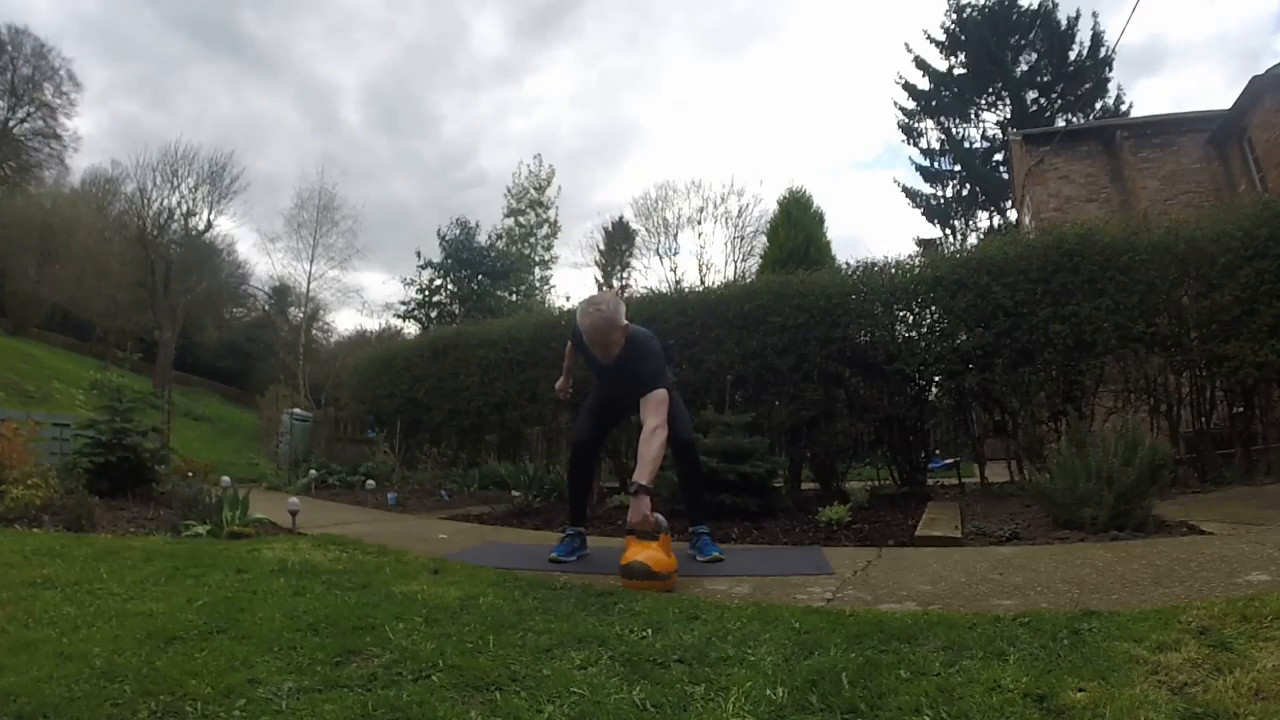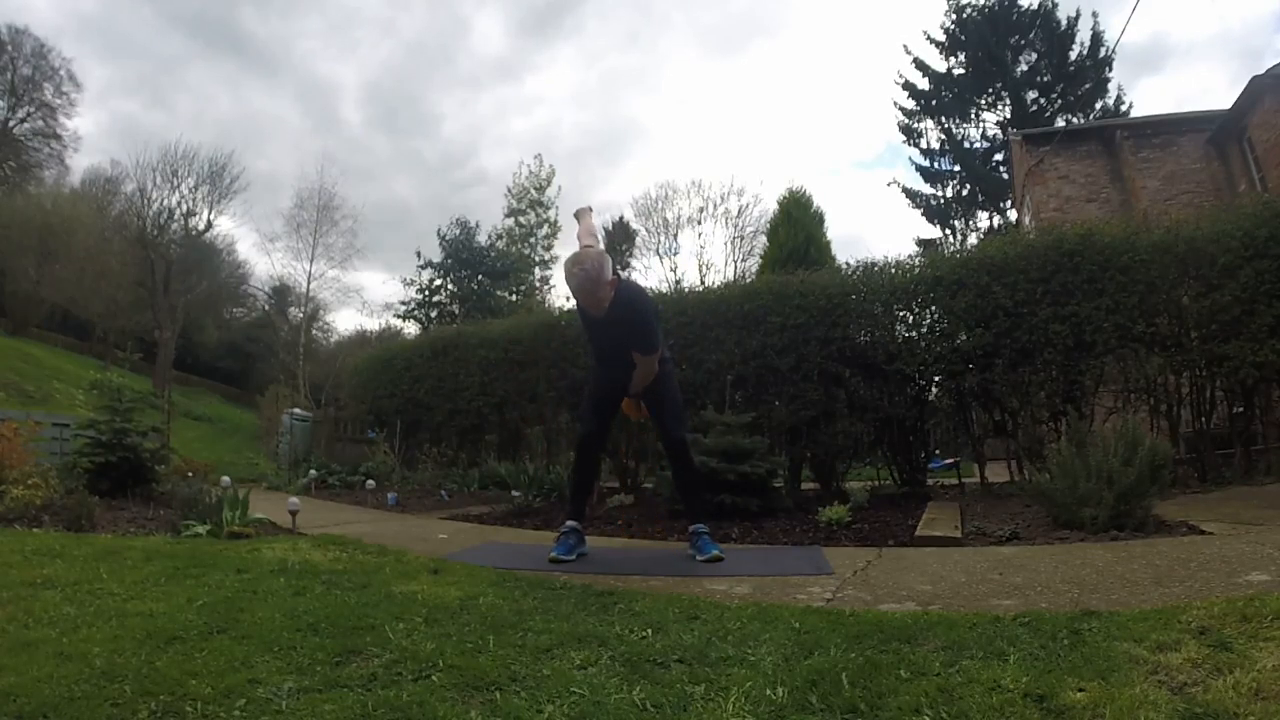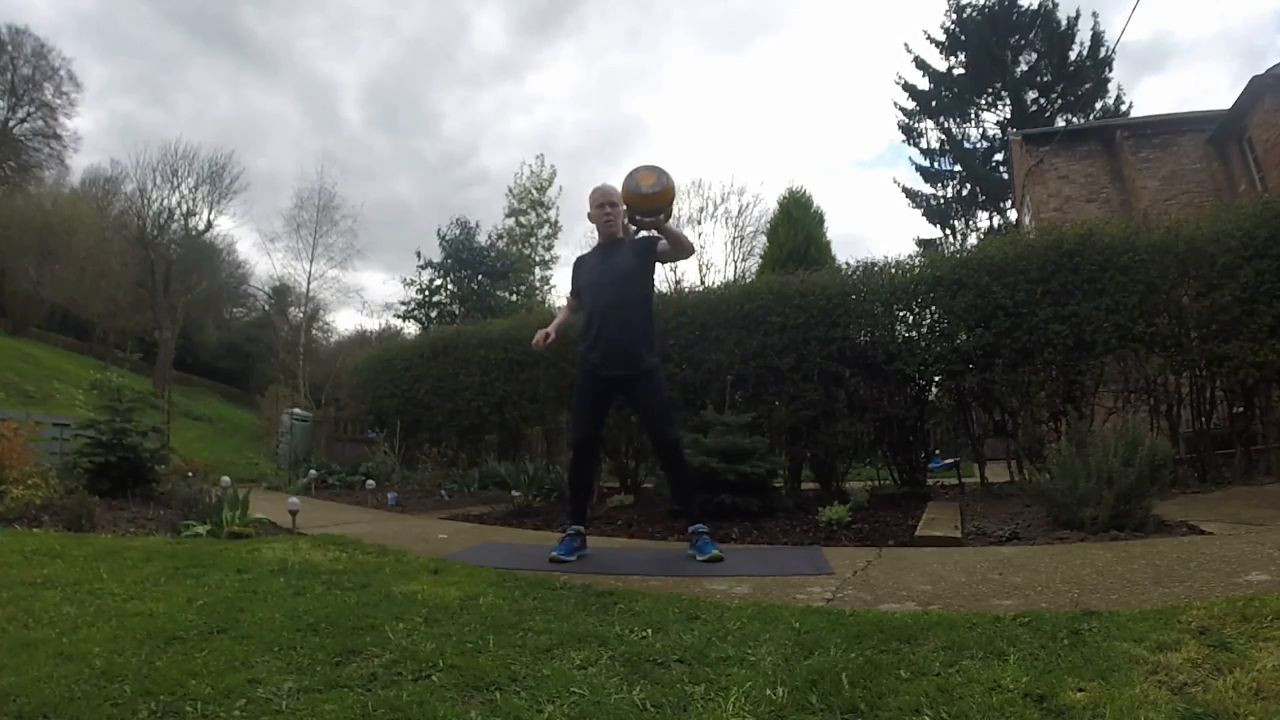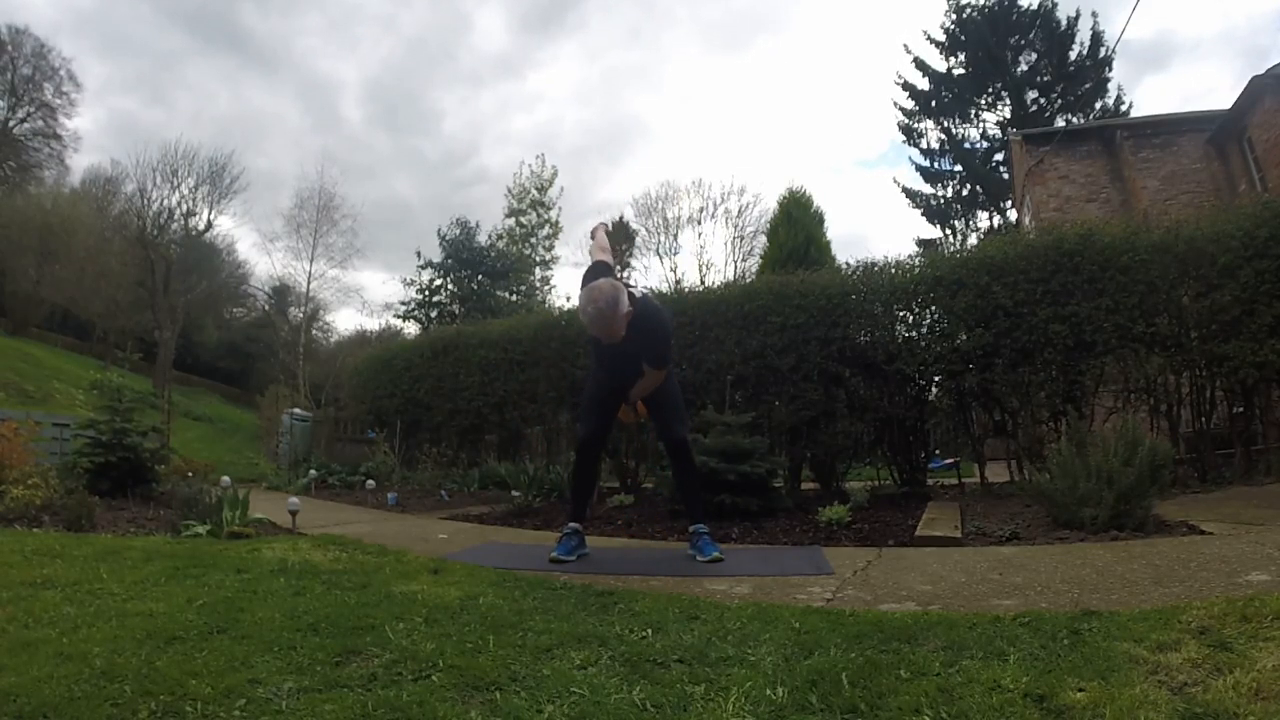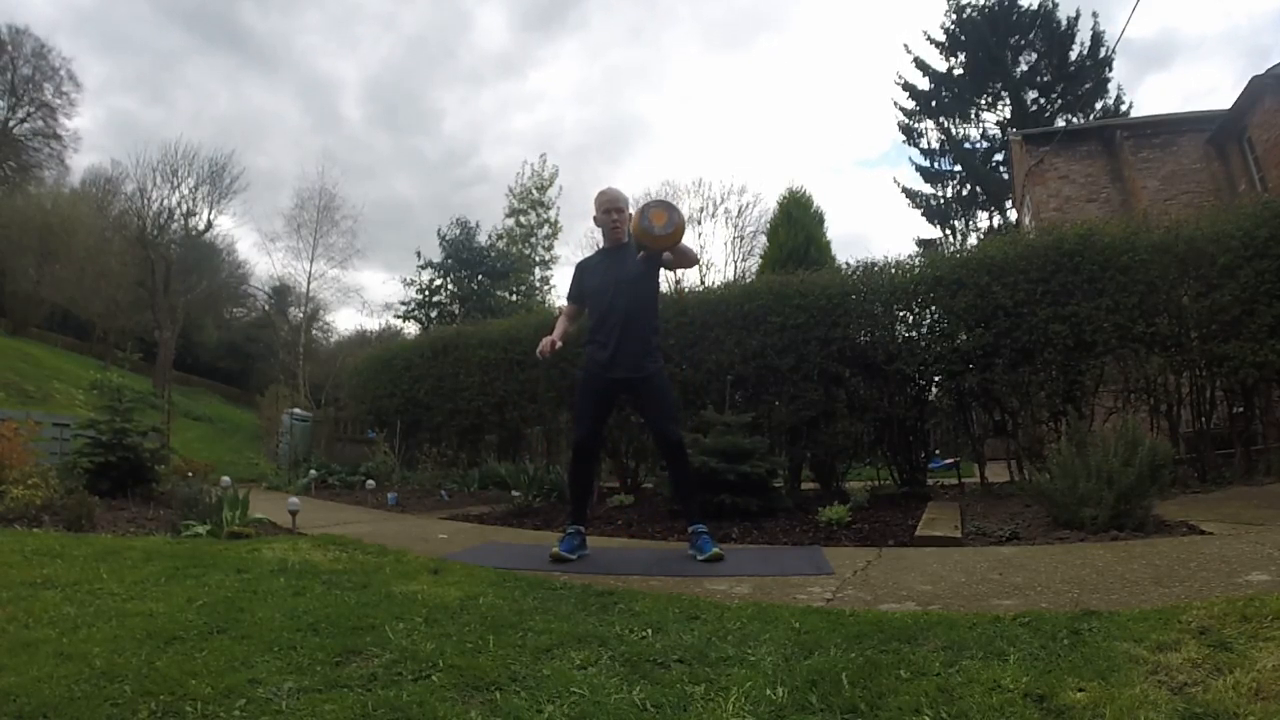
dt=1s
person 1, frame 1
left shoulder: (646, 349)
right shoulder: (582, 335)
left elbow: (655, 426)
left wrist: (640, 491)
right wrist: (565, 378)
left hip: (653, 393)
right hip: (608, 392)
left knee: (684, 442)
right knee: (582, 444)
left ankle: (699, 532)
right ankle: (575, 533)
person 1, frame 2
left shoulder: (638, 305)
right shoulder: (585, 280)
left elbow: (647, 368)
right elbow: (589, 243)
left wrist: (631, 393)
left hip: (650, 371)
right hip: (606, 371)
left knee: (676, 442)
right knee: (587, 441)
left ankle: (698, 531)
right ankle: (573, 530)
person 1, frame 3
left shoulder: (642, 247)
right shoulder: (583, 263)
left elbow: (685, 250)
right elbow: (573, 306)
left wrist: (661, 225)
right wrist: (552, 328)
left hip: (640, 366)
right hip: (594, 368)
left knee: (667, 444)
right knee: (583, 447)
left ankle: (697, 530)
right ankle: (576, 532)
person 1, frame 4
left shoulder: (654, 321)
right shoulder: (594, 286)
left elbow: (654, 378)
right elbow: (600, 251)
left wrist: (630, 398)
right wrist: (598, 231)
left hip: (649, 376)
right hip: (606, 374)
left knee: (677, 442)
right knee: (587, 444)
left ankle: (699, 532)
right ankle: (574, 532)
person 1, frame 5
left shoulder: (646, 251)
right shoulder: (586, 267)
left elbow: (690, 260)
right elbow: (570, 313)
right wrist: (555, 336)
left hip: (645, 367)
right hip: (599, 368)
left knee: (672, 443)
right knee: (583, 446)
left ankle: (697, 531)
right ankle: (576, 531)
